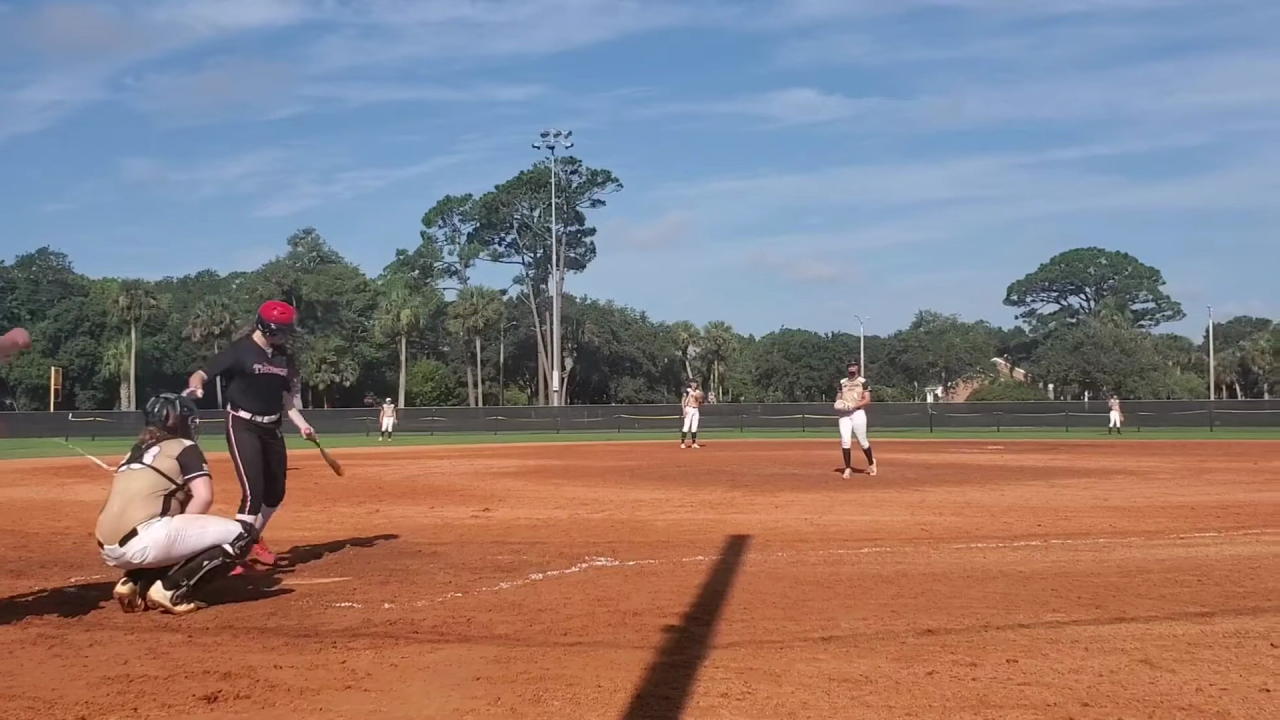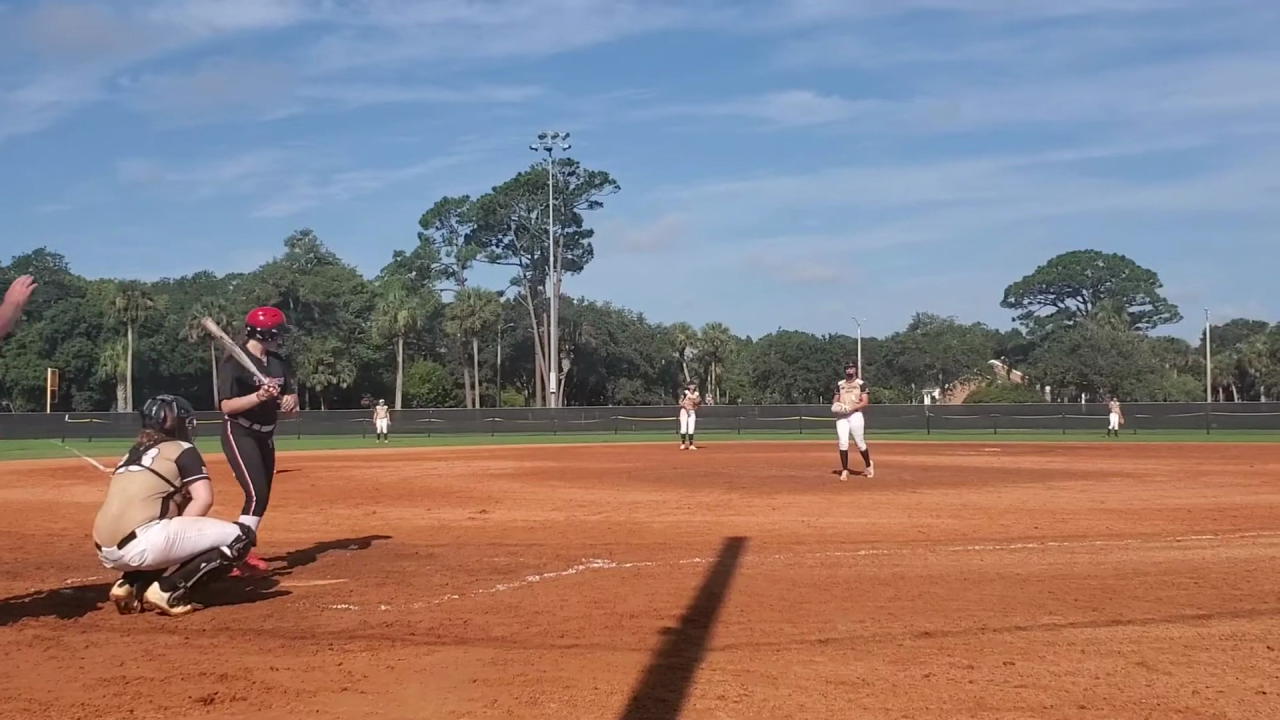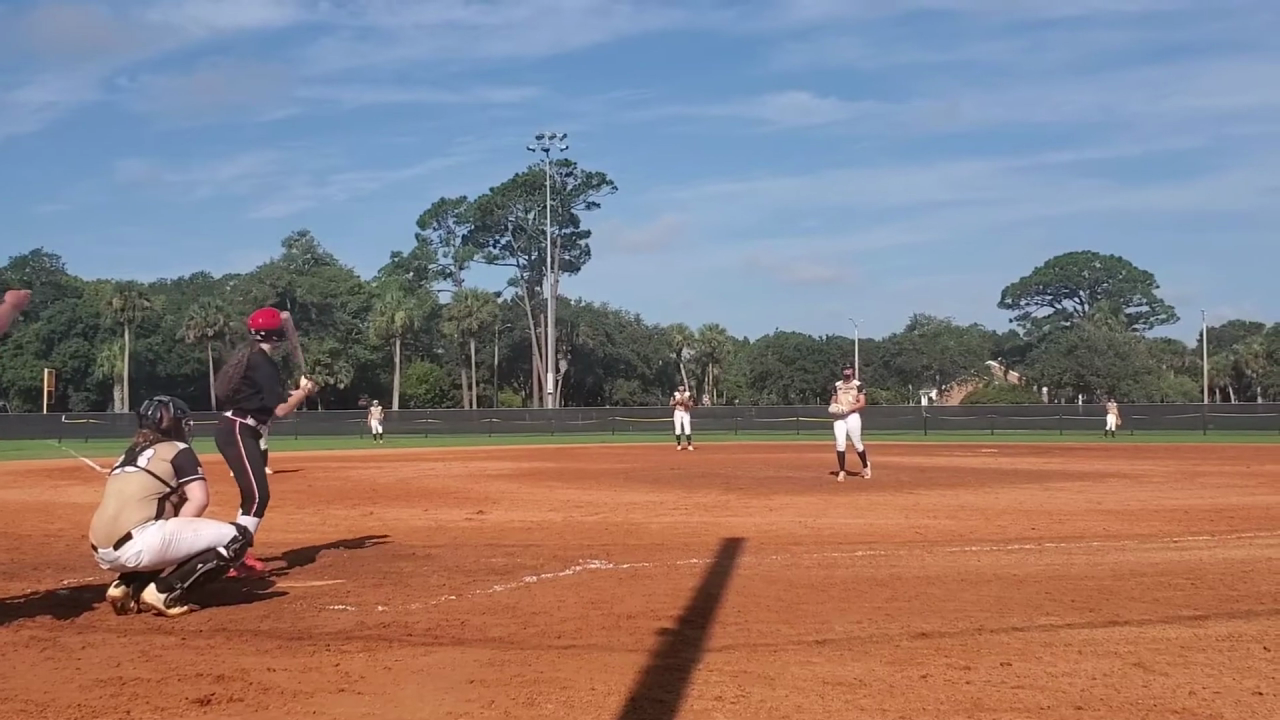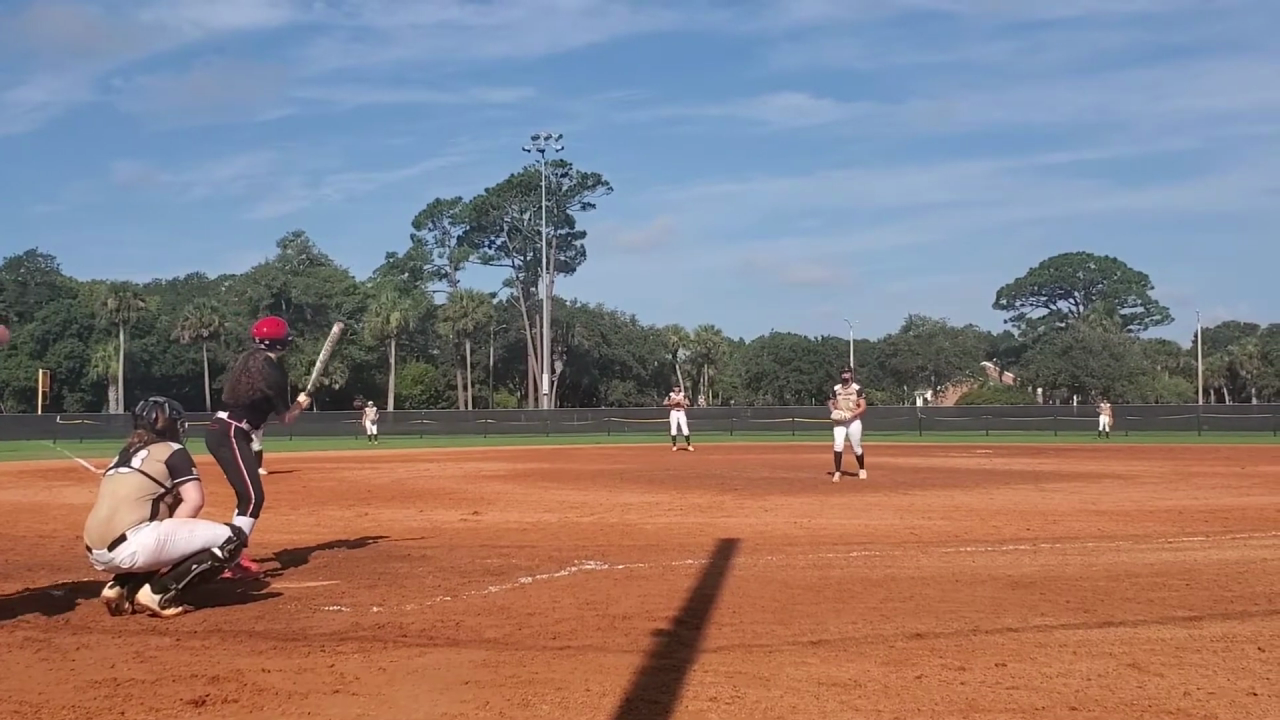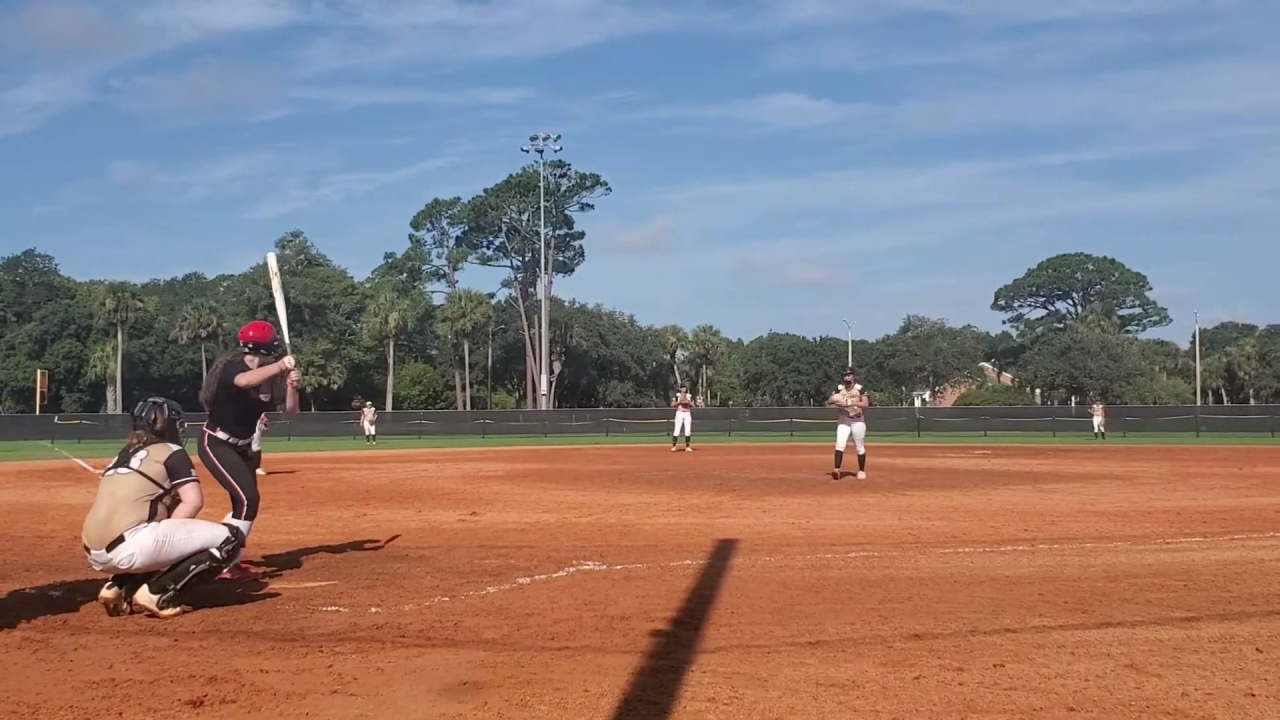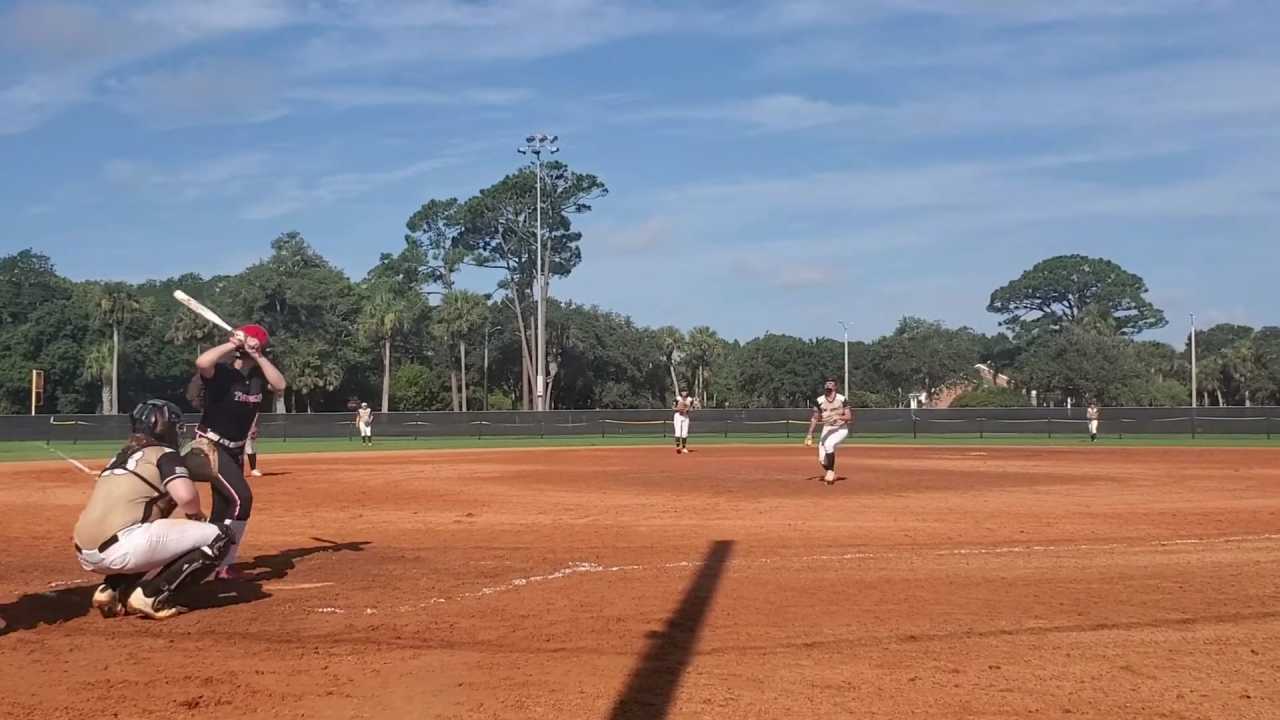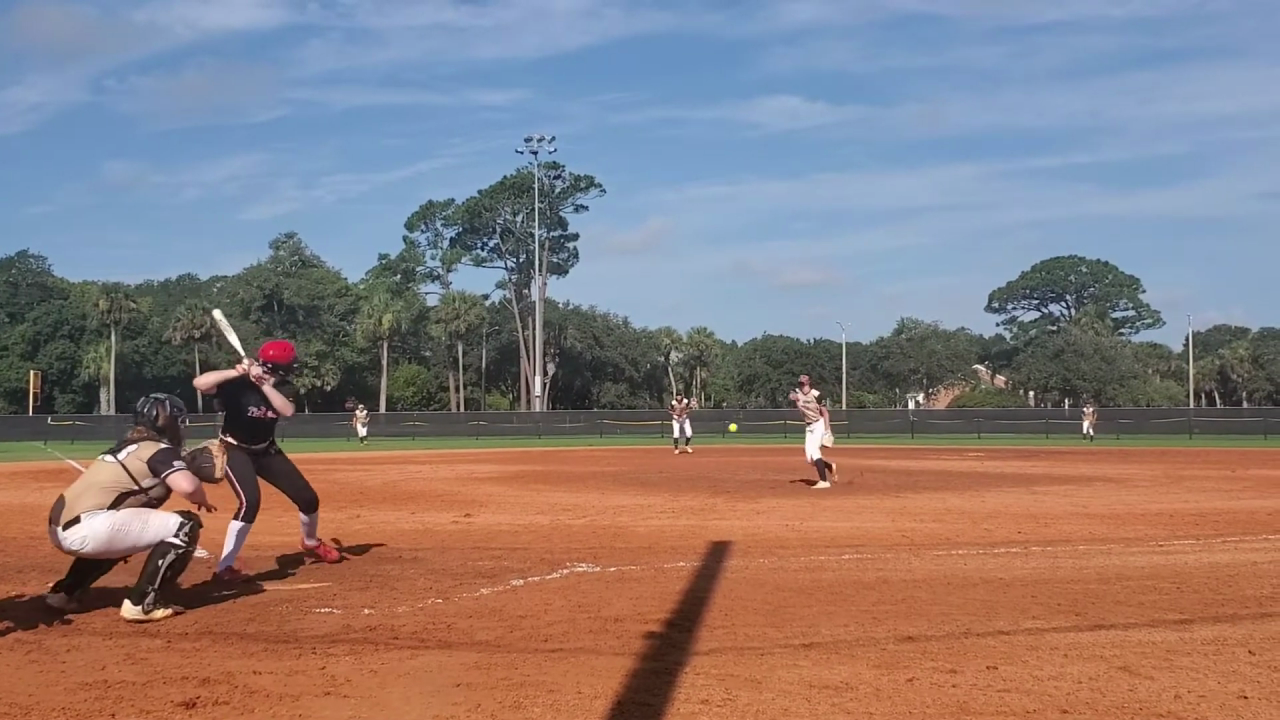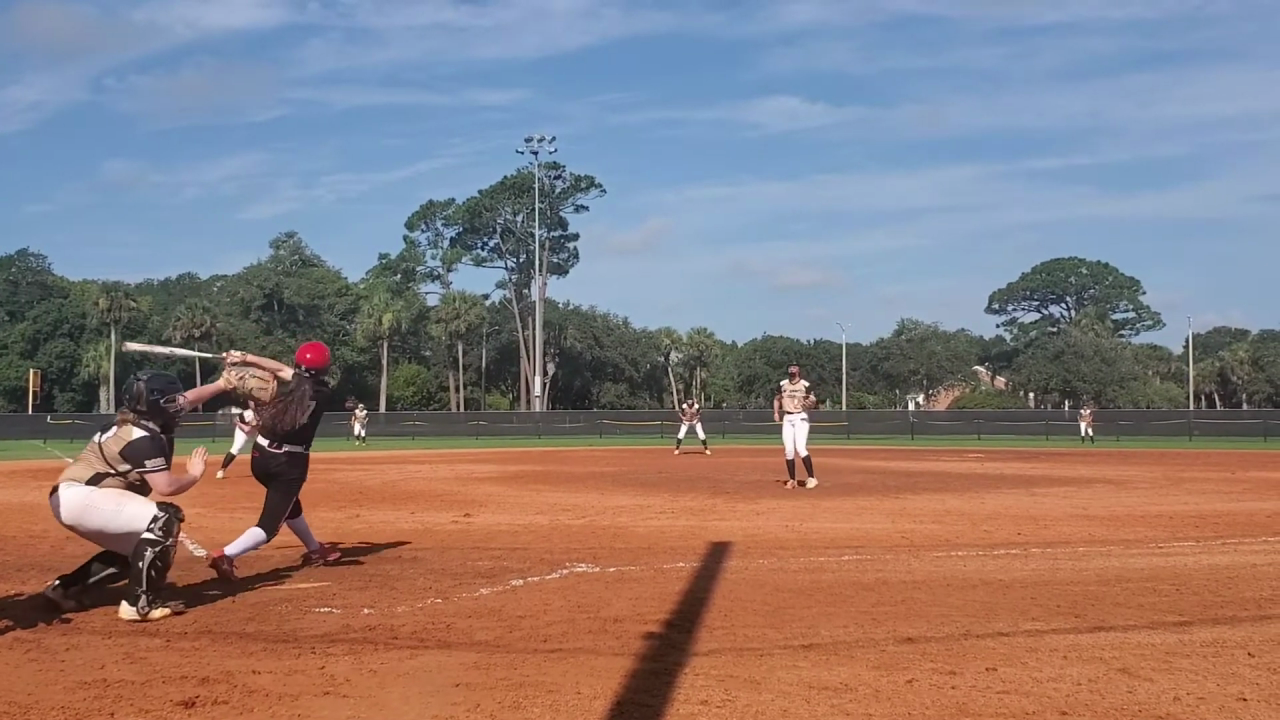
dt=0.5s
person 1, frame 1
left shoulder: (284, 356)
right shoulder: (239, 350)
right elbow: (202, 374)
left wrist: (301, 423)
right wrist: (196, 386)
left hip: (272, 428)
right hip: (243, 426)
left knee: (275, 490)
right knee: (253, 492)
left ankle: (254, 541)
person 1, frame 2
left shoulder: (278, 362)
right shoulder: (236, 362)
left elbow: (288, 401)
right elbow: (226, 406)
left wrist: (289, 401)
right wrist: (260, 395)
left hip: (265, 436)
right hip: (240, 434)
left knee: (262, 496)
right knee: (256, 494)
person 1, frame 3
left shoulder: (258, 358)
right shoulder: (261, 363)
left elbow: (274, 400)
right elbow: (279, 410)
left wrist: (300, 391)
right wrist: (302, 392)
left hip: (246, 433)
right hip: (237, 433)
left knee: (253, 496)
right knee: (258, 496)
person 1, frame 4
left shoulder: (250, 362)
right shoulder: (275, 372)
right elbow: (286, 417)
left wrist: (294, 404)
right wrist: (300, 404)
left hip: (224, 433)
right hip: (229, 435)
left knee: (248, 496)
right knee: (254, 497)
right ankle: (231, 562)
person 1, frame 5
left shoulder: (264, 374)
right shoulder: (232, 368)
left elbow: (289, 410)
right elbow: (245, 381)
left wrist: (292, 386)
right wrist: (280, 366)
left hip: (240, 446)
right hip: (216, 444)
left knee: (245, 501)
right knee: (248, 499)
right ankle: (229, 564)
person 1, frame 6
left shoulder: (257, 375)
right shoulder: (222, 372)
left elbow: (280, 384)
right elbow: (201, 362)
left wrist: (257, 355)
right wrist: (232, 344)
left hip: (234, 450)
right hip: (209, 446)
left knee: (223, 512)
right knee: (241, 498)
right ankle: (223, 567)
person 1, frame 7
left shoulder: (282, 388)
right shoulder: (238, 385)
left elbow: (287, 410)
right elbow: (199, 383)
left wrist: (262, 382)
right wrist: (235, 372)
left hip: (267, 450)
right hip: (235, 450)
left knee: (308, 498)
right knee: (250, 502)
left ankle: (311, 543)
right ankle: (224, 567)
person 1, frame 8
left shoulder: (281, 390)
right shoulder: (320, 390)
right elbow: (291, 375)
right wrist: (249, 358)
left hip: (261, 458)
right hip: (291, 463)
left knee: (289, 504)
right knee: (270, 523)
left ankle: (315, 550)
right ankle: (226, 556)
person 2, frame 1
left shoulder: (137, 451)
right shoulder: (183, 447)
right elbow: (204, 496)
right wrist: (181, 533)
left hip: (110, 548)
right hip: (142, 540)
right knee: (242, 534)
left ankle: (134, 583)
right ankle: (171, 589)
person 2, frame 2
left shoulder: (134, 453)
right shoulder: (182, 449)
right elbow: (204, 498)
right wrist: (179, 534)
left hip: (107, 550)
right hip: (140, 542)
right knee: (240, 536)
left ankle: (130, 585)
right ankle: (167, 591)
person 2, frame 3
left shoulder: (130, 453)
right shoulder: (177, 450)
right elbow: (199, 500)
right wrist: (175, 536)
right hip: (136, 544)
right knee: (237, 537)
left ankle: (126, 587)
right ankle: (164, 592)
person 2, frame 4
left shoulder: (125, 454)
right shoulder: (172, 450)
right elbow: (194, 500)
right wrist: (168, 538)
left hip: (97, 552)
right hip: (130, 545)
right knee: (231, 538)
left ankle: (120, 587)
right ankle: (159, 593)
person 2, frame 5
left shoulder: (125, 455)
right shoulder: (171, 451)
right elbow: (193, 501)
right wrist: (168, 539)
left hip: (96, 553)
right hip: (128, 547)
right knee: (229, 538)
left ankle: (117, 588)
right ankle: (157, 594)
person 2, frame 6
left shoulder: (123, 456)
right shoulder: (166, 455)
right elbow: (184, 495)
right wrist: (194, 511)
left hip: (89, 554)
right hip: (119, 547)
left knee: (160, 533)
right knee: (217, 537)
left ankle: (110, 591)
right ankle: (151, 597)
person 2, frame 7
left shoulder: (129, 446)
right shoulder: (161, 451)
right elbow: (188, 487)
right wrist: (202, 500)
left hip: (61, 528)
right hip: (88, 528)
right knee: (185, 527)
left ankle: (66, 592)
right ankle: (142, 604)
person 2, frame 8
left shoulder: (146, 420)
right shoulder: (142, 438)
left elbow: (187, 398)
right elbow: (165, 486)
right wrist: (194, 474)
left hip: (81, 497)
right hip: (80, 497)
left knee: (137, 552)
right knee: (166, 518)
left ankle: (66, 589)
right ankle: (141, 604)
